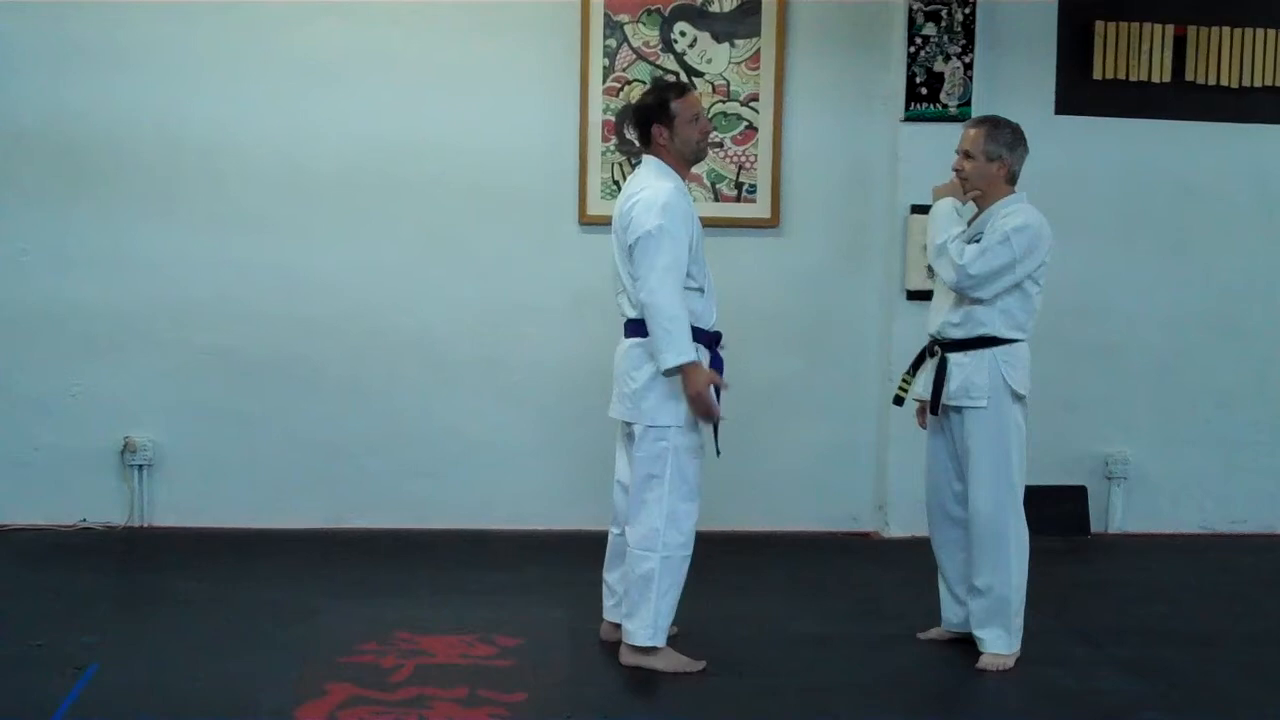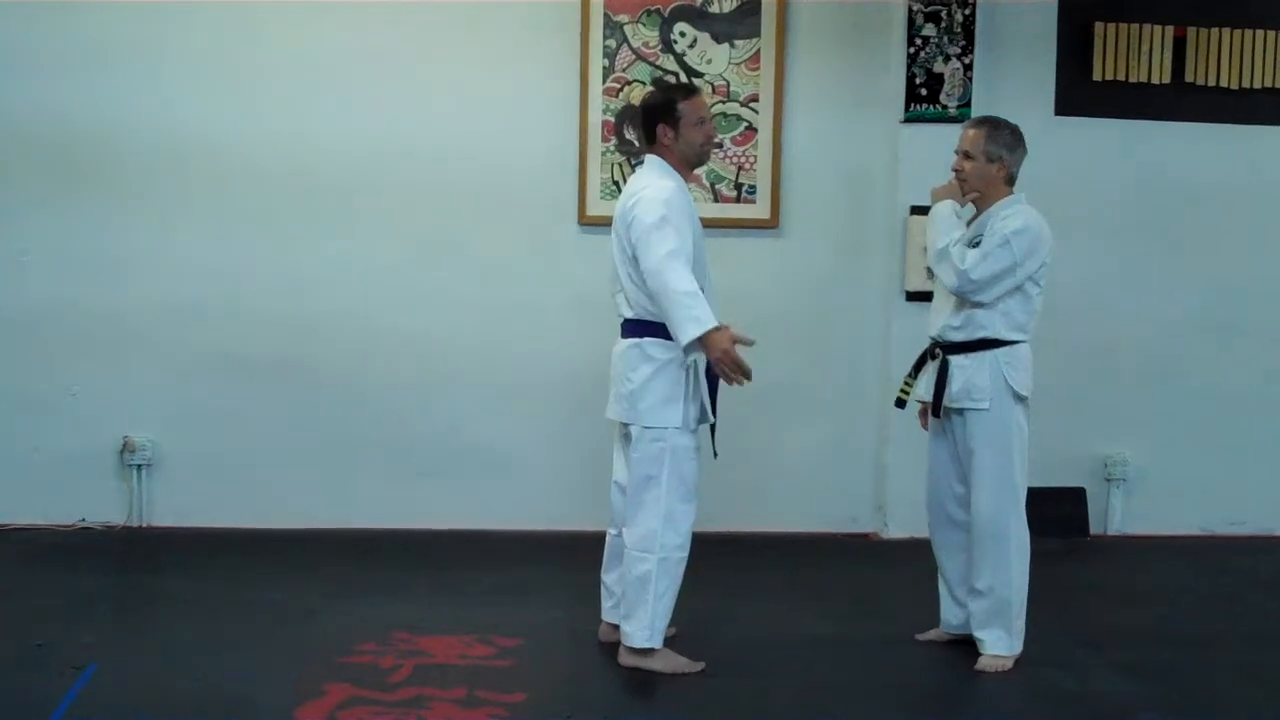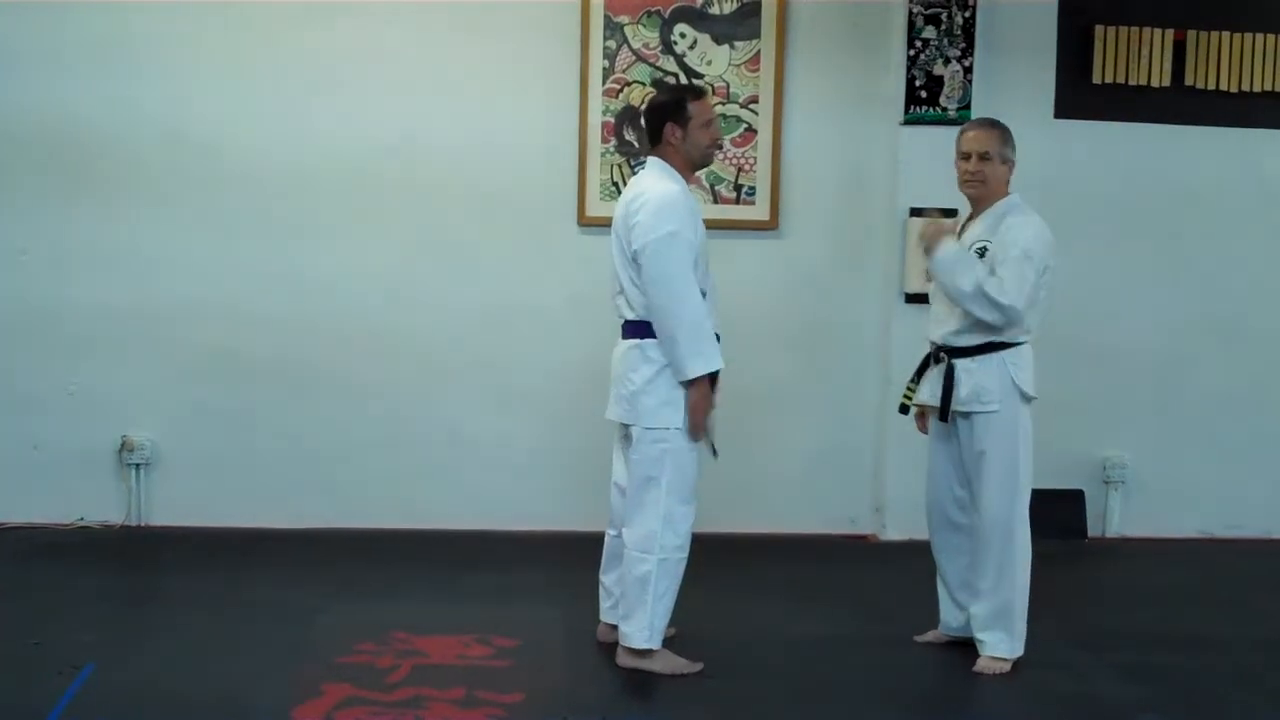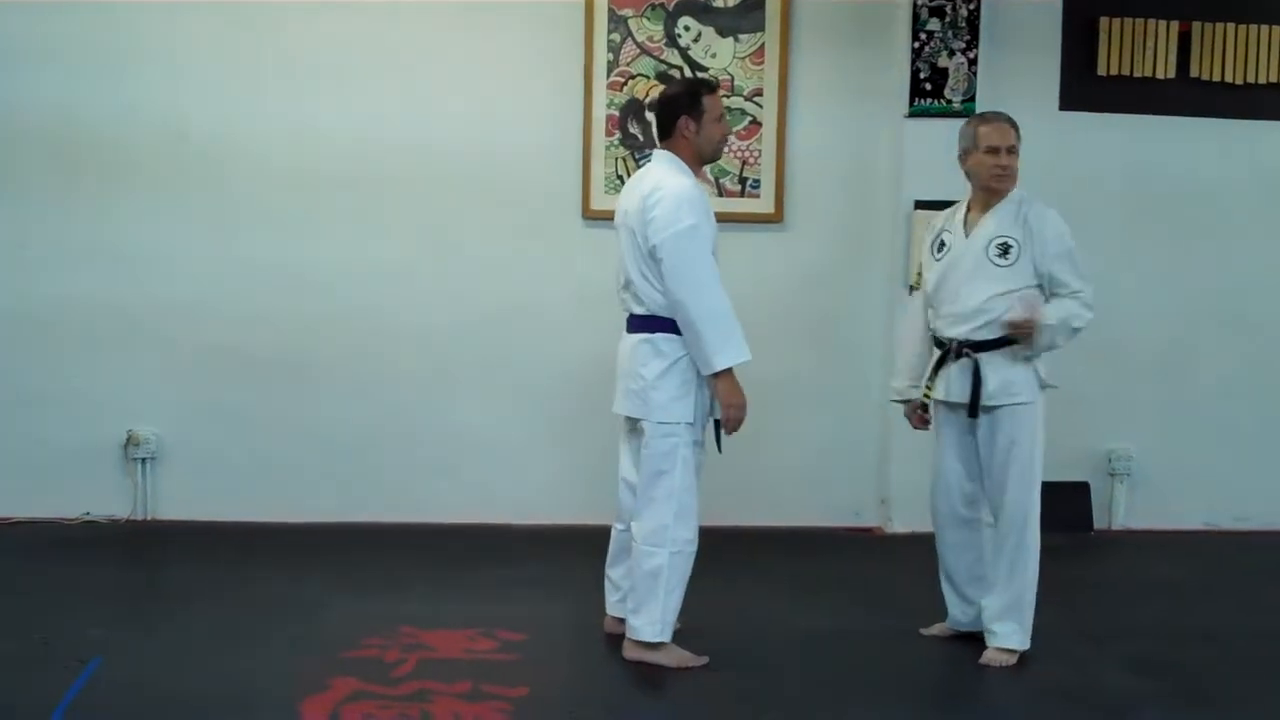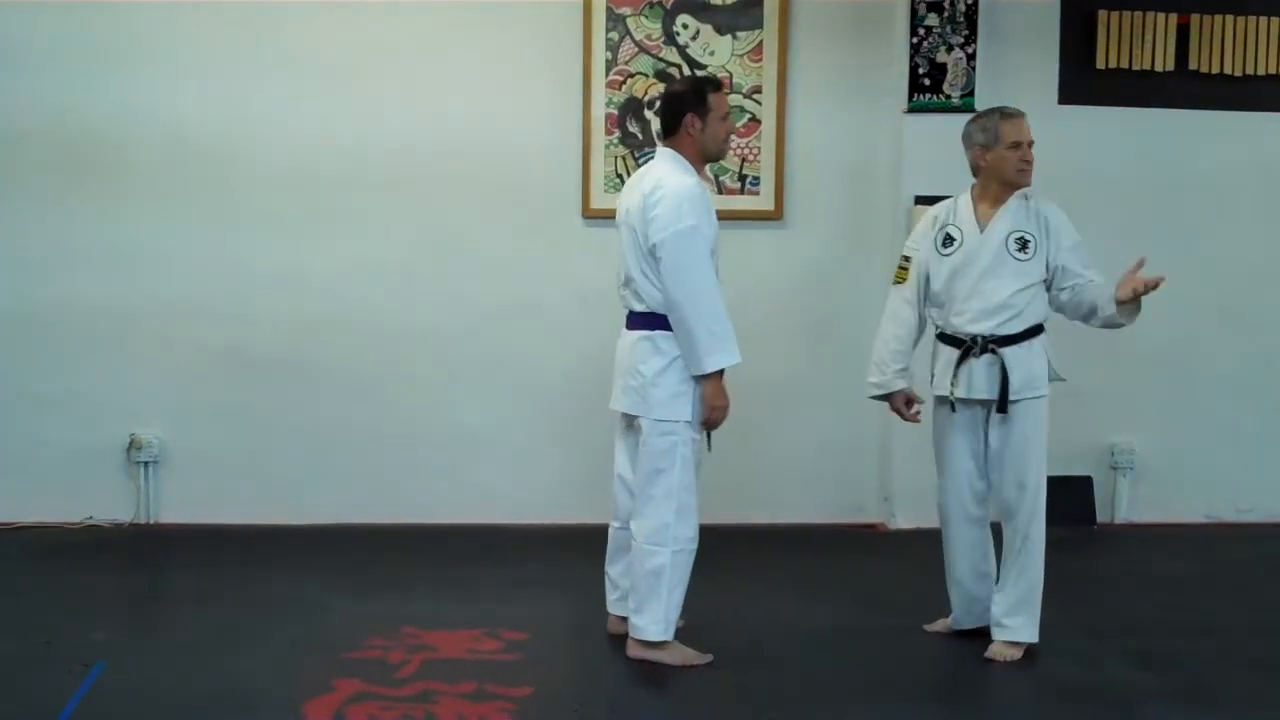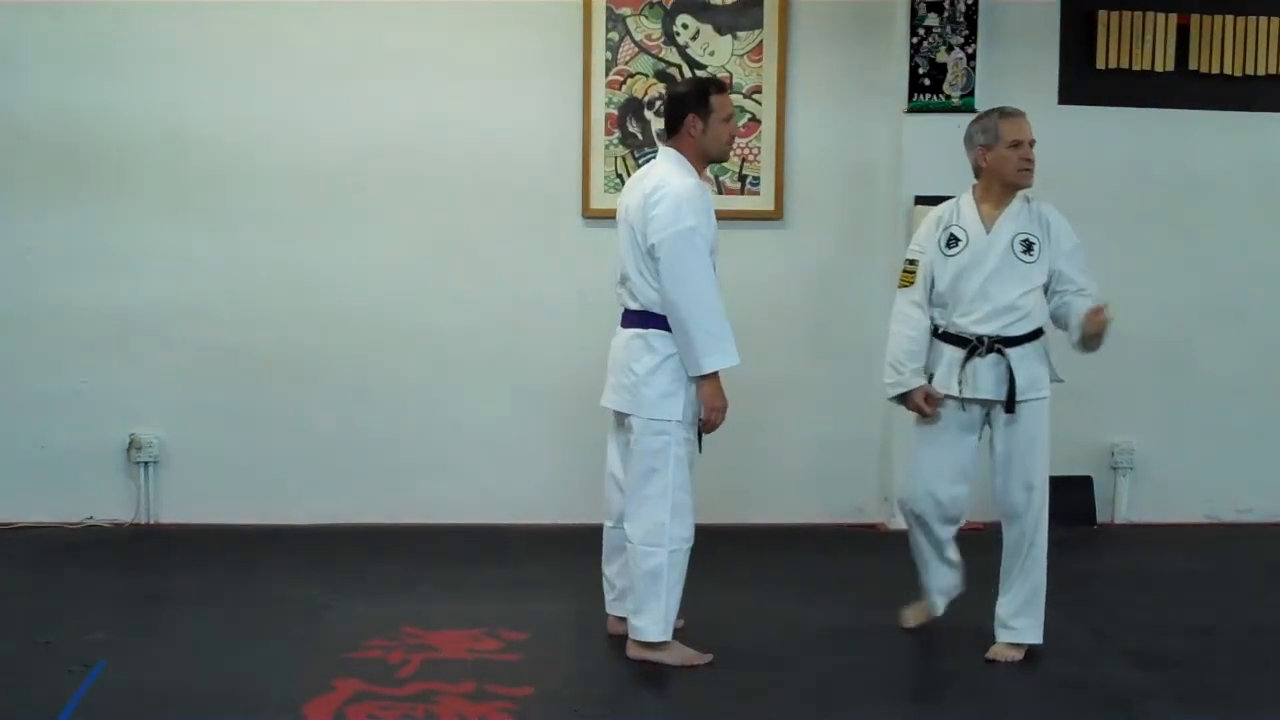
dt=0.3s
person 1, frame 1
left shoulder: (651, 189)
right shoulder: (661, 198)
right elbow: (661, 293)
right wrist: (689, 366)
left hip: (652, 360)
right hip: (663, 365)
left knee: (637, 500)
right knee: (664, 510)
left ankle: (621, 615)
right ankle: (643, 639)
person 1, frame 2
left shoulder: (653, 189)
right shoulder: (660, 196)
right elbow: (669, 274)
left wrist: (701, 336)
right wrist: (710, 334)
left hip: (650, 360)
right hip: (661, 365)
left knee: (636, 501)
right knee: (662, 510)
left ankle: (621, 616)
right ankle: (642, 641)
person 1, frame 3
left shoulder: (649, 189)
right shoulder: (667, 199)
right elbow: (675, 298)
right wrist: (700, 378)
left hip: (644, 360)
right hip: (664, 367)
left knee: (635, 501)
right knee: (660, 512)
left ankle: (618, 617)
right ankle: (639, 641)
person 1, frame 4
left shoulder: (644, 183)
right shoulder: (680, 194)
right elbow: (696, 292)
right wrist: (725, 375)
left hip: (646, 350)
right hip: (671, 360)
left knee: (640, 496)
right knee: (668, 507)
left ankle: (623, 609)
right ankle: (647, 635)
person 1, frame 5
left shoulder: (646, 181)
right shoulder: (682, 193)
right elbow: (692, 294)
right wrist: (713, 376)
left hip: (644, 347)
right hip: (670, 357)
left knee: (636, 494)
right knee: (667, 504)
left ankle: (625, 608)
right ankle: (650, 634)
person 1, frame 6
left shoulder: (649, 179)
right shoulder: (683, 192)
right elbow: (690, 294)
right wrist: (711, 377)
left hip: (640, 350)
right hip: (663, 360)
left knee: (631, 496)
right knee: (661, 505)
left ankle: (625, 608)
right ankle: (649, 634)
person 2, frame 1
left shoulder: (1023, 224)
right shoulder: (975, 220)
left elbow: (964, 274)
left wrist: (945, 208)
right wrist: (930, 382)
left hip: (989, 379)
right hip: (951, 375)
left knee: (993, 509)
right knee: (946, 504)
left ankle: (1000, 632)
right ankle: (962, 615)
person 2, frame 2
left shoulder: (1022, 225)
right shoulder: (973, 222)
left elbow: (965, 280)
left wrist: (944, 212)
right wrist: (932, 383)
left hip: (991, 380)
right hip: (952, 378)
left knee: (994, 511)
right knee: (948, 507)
left ankle: (1000, 635)
right ankle: (961, 617)
person 2, frame 3
left shoulder: (1024, 228)
right shoulder: (961, 228)
left elbow: (1001, 306)
left wrist: (944, 254)
right wrist: (928, 389)
left hip: (995, 384)
right hip: (950, 382)
left knee: (998, 514)
right knee: (947, 510)
left ankle: (999, 637)
right ankle: (960, 619)
person 2, frame 4
left shoulder: (1040, 223)
right shoulder: (945, 226)
left elbow: (1071, 297)
right elbow: (922, 312)
left wrist: (1042, 324)
right wrist: (911, 385)
left hip: (1009, 381)
right hip: (950, 380)
left knee: (1012, 508)
right knee: (951, 505)
left ankle: (1007, 630)
right ankle: (966, 611)
person 2, frame 5
left shoulder: (1045, 220)
right shoulder: (939, 221)
left elbow: (1075, 290)
right elbow: (906, 304)
left wrist: (1119, 297)
right wrist: (892, 378)
left hip: (1018, 375)
right hip: (956, 374)
left knee: (1020, 503)
right knee: (959, 503)
left ankle: (1014, 624)
right ankle: (970, 609)
person 2, frame 6
left shoulder: (1047, 223)
right shoulder: (939, 222)
left elbow: (1071, 294)
right elbow: (912, 305)
left wrist: (1088, 322)
right wrist: (907, 378)
left hip: (1021, 377)
right hip: (951, 372)
left knee: (1022, 504)
right knee: (927, 495)
left ankle: (1017, 627)
right ankle: (939, 585)
